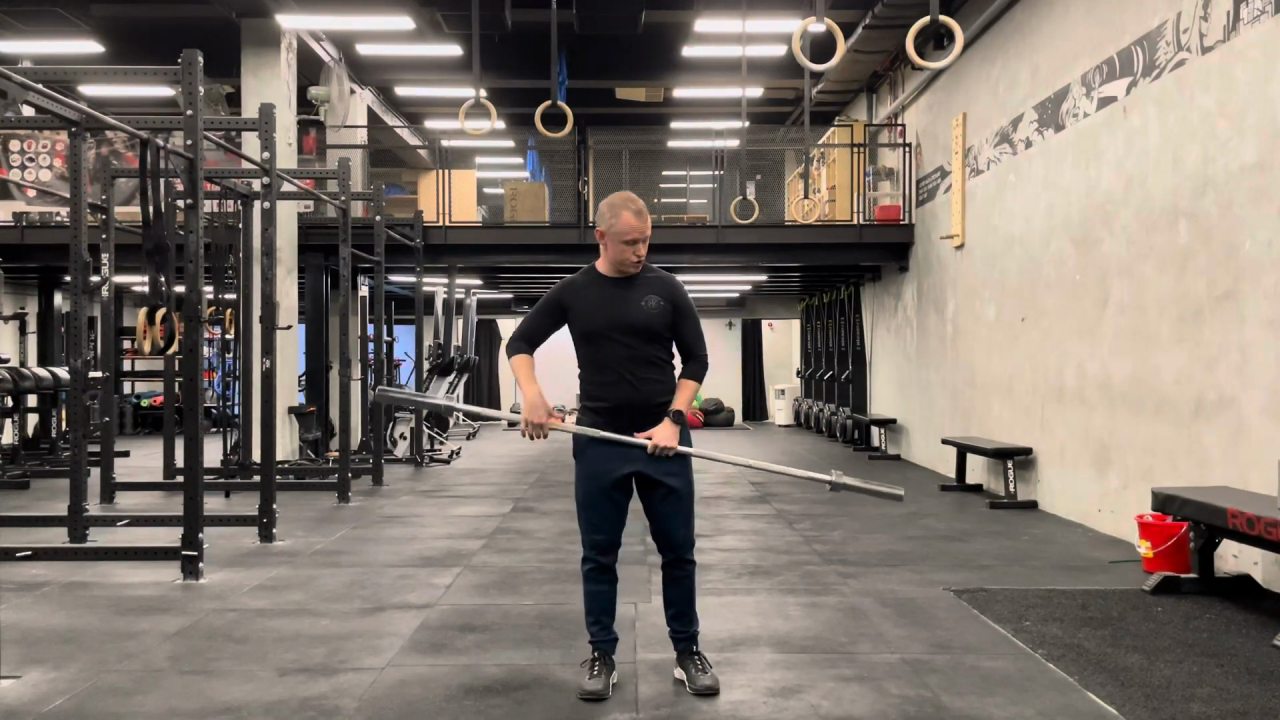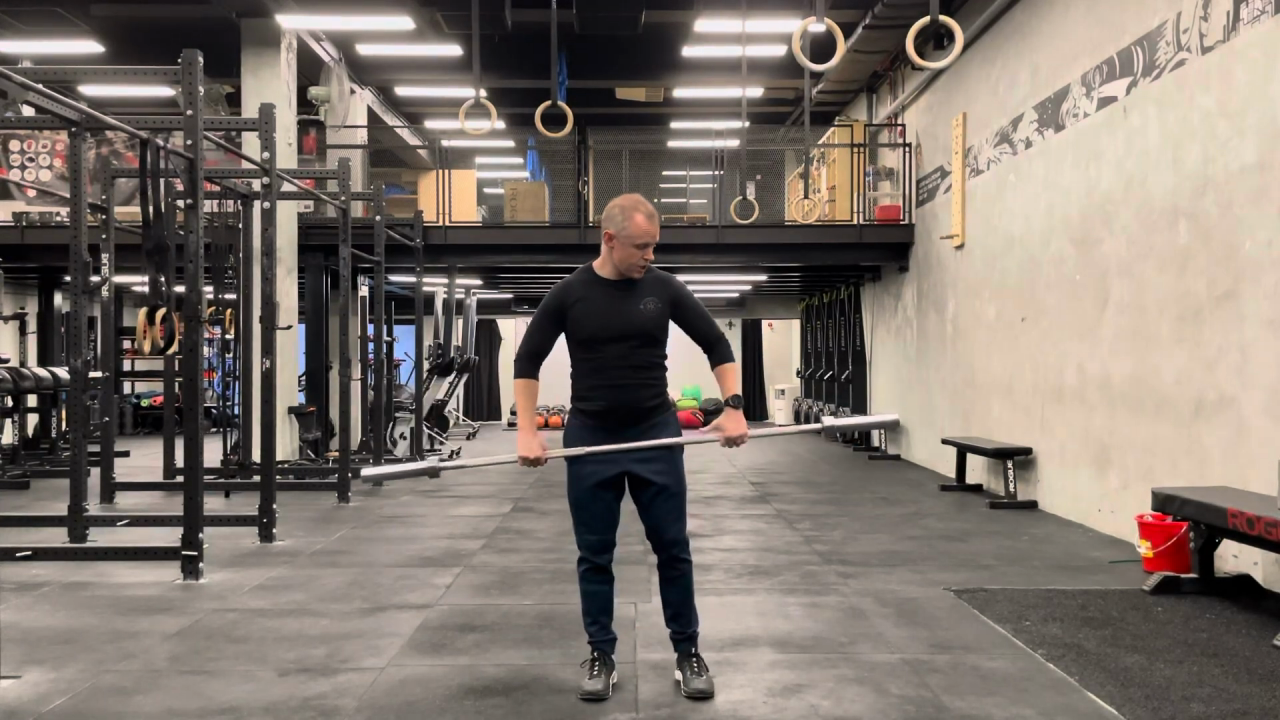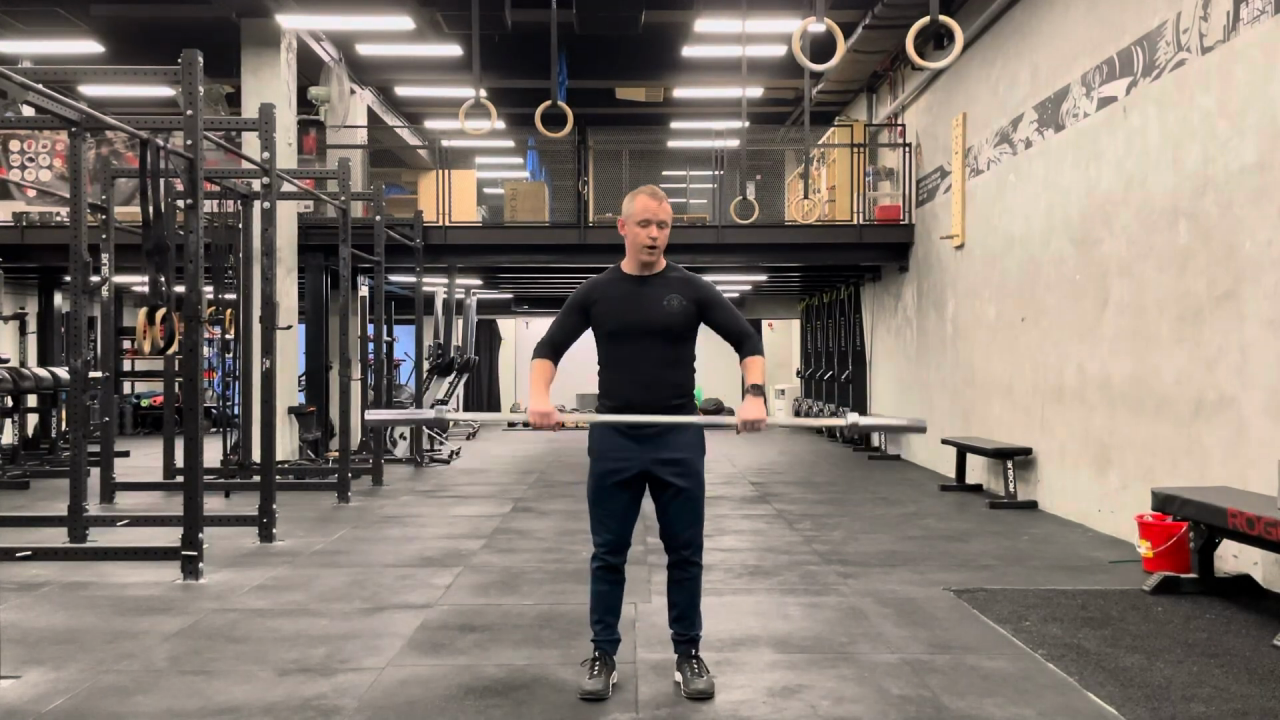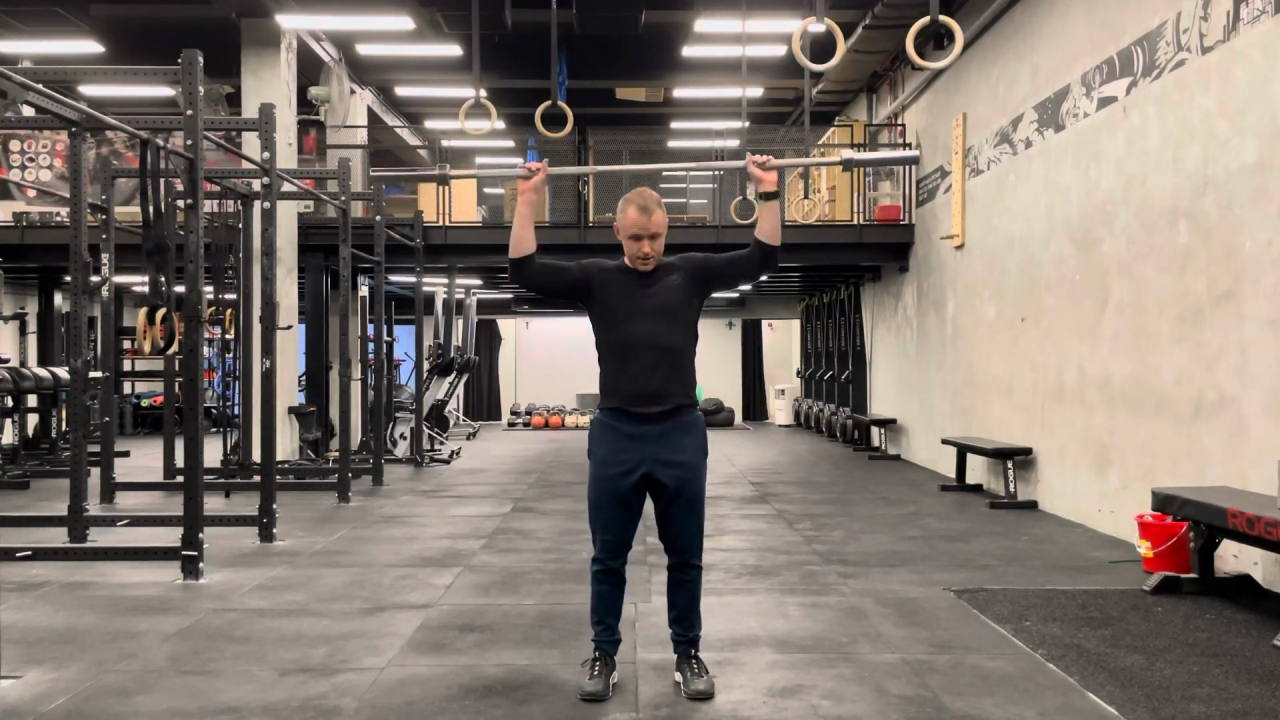
dt=0.5s
person 1, frame 1
left shoulder: (666, 288)
right shoulder: (572, 291)
left elbow: (696, 359)
right elbow: (520, 342)
left wrist: (675, 419)
right wrist: (532, 395)
left hip: (662, 437)
right hip: (599, 440)
left knee: (678, 549)
right knee: (599, 555)
left ankle: (687, 651)
right ankle: (602, 655)
person 1, frame 2
left shoulder: (664, 288)
right shoulder: (569, 294)
left elbow: (717, 343)
right elbow: (527, 361)
left wrist: (733, 405)
right wrist: (527, 431)
left hip: (656, 434)
right hip: (591, 437)
left knee: (673, 548)
right knee: (595, 555)
left ankle: (687, 653)
right ankle: (601, 655)
person 1, frame 3
left shoulder: (690, 288)
right shoulder: (596, 292)
left elbow: (746, 339)
right elbow: (550, 346)
left wrist: (754, 392)
right wrist: (539, 394)
left hip: (679, 436)
right hip: (614, 438)
left knee: (685, 552)
right knee: (608, 553)
left ankle: (688, 654)
right ankle: (603, 656)
person 1, frame 4
left shoulder: (690, 273)
right shoulder: (596, 278)
left elbow: (762, 258)
right elbow: (524, 271)
left wrist: (768, 194)
right wrist: (527, 198)
left hip: (681, 435)
right hip: (615, 436)
left knee: (685, 555)
right knee: (609, 557)
left ankle: (687, 655)
right ankle: (604, 656)
